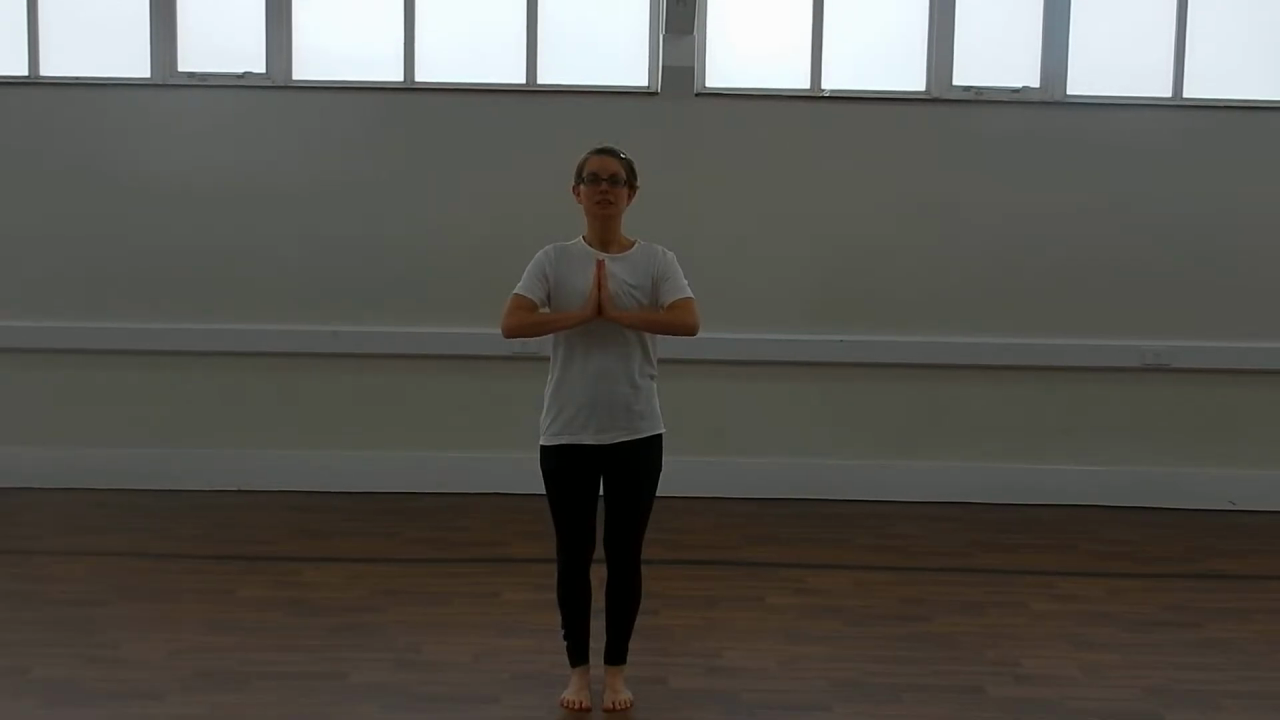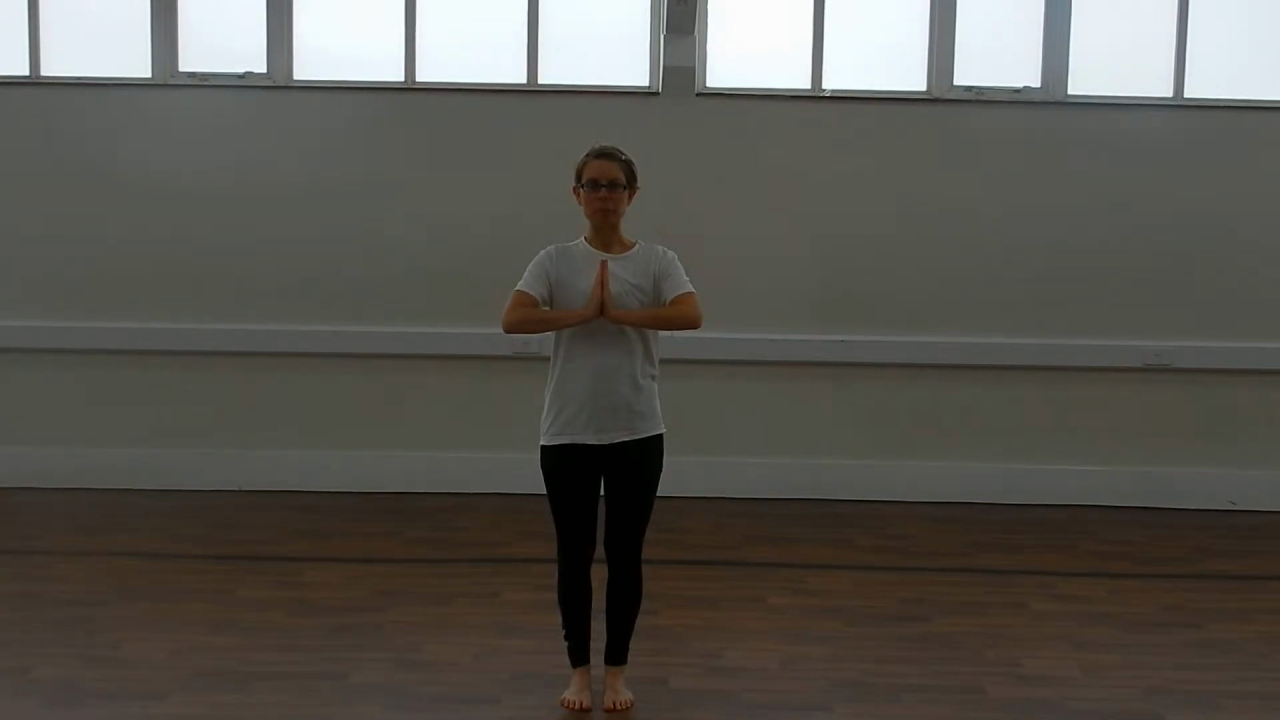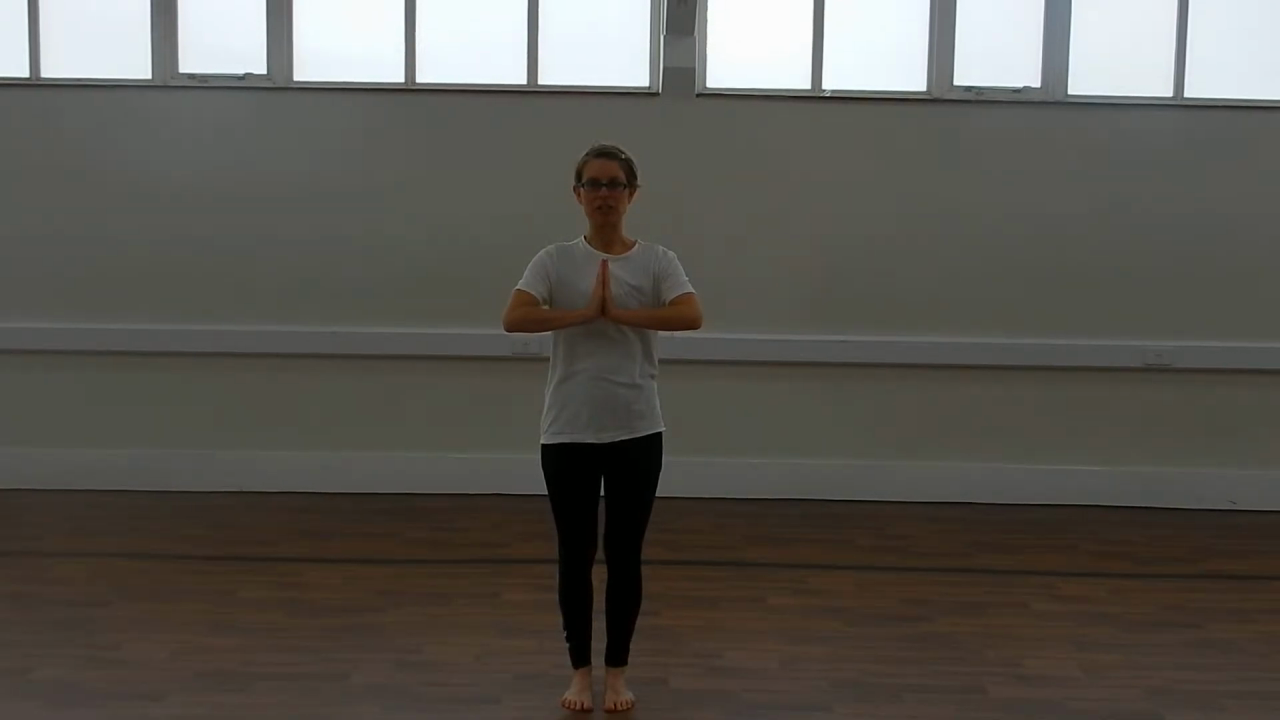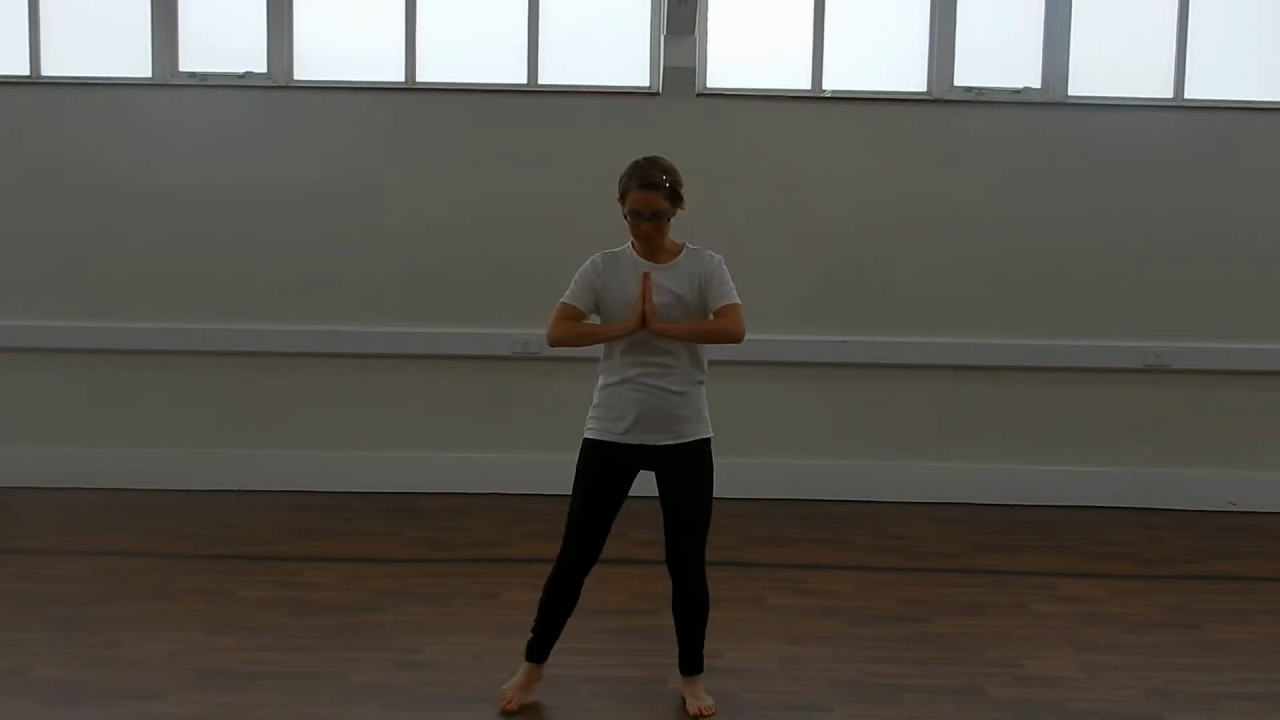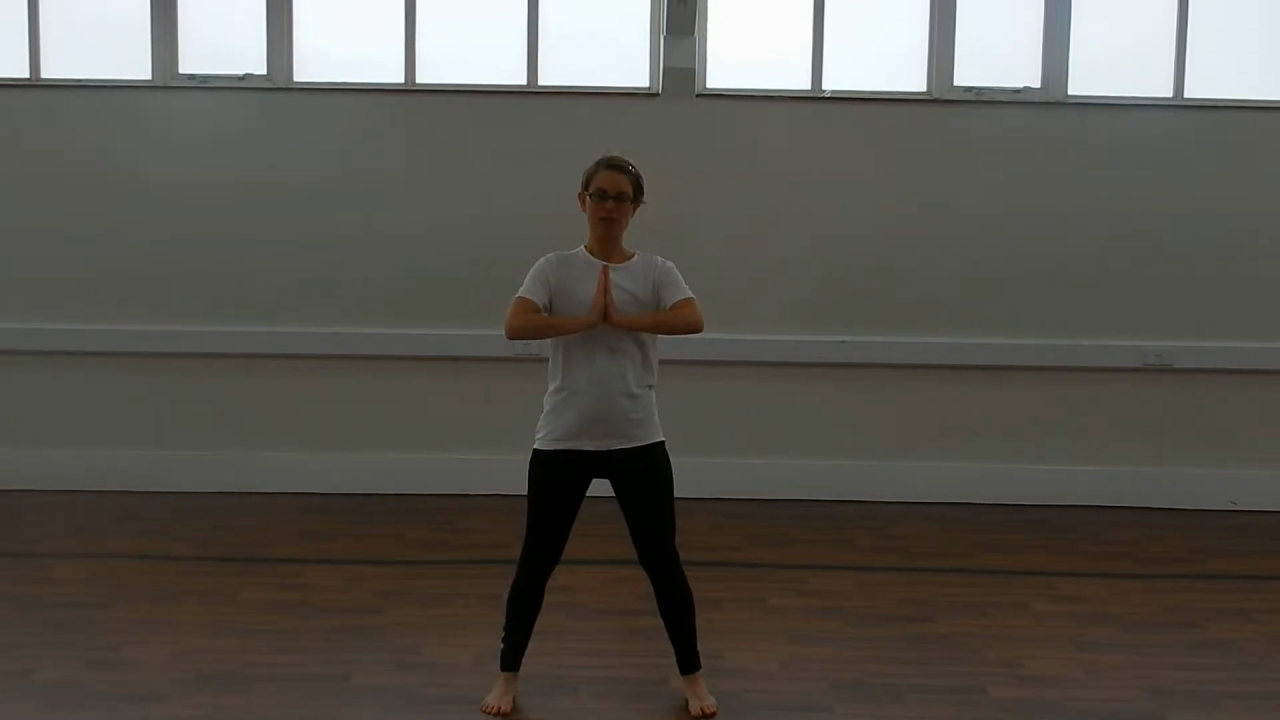
dt=1s
person 1, frame 1
left shoulder: (656, 260)
right shoulder: (554, 259)
left elbow: (687, 322)
right elbow: (512, 323)
left wrist: (616, 313)
right wrist: (582, 313)
left hip: (635, 433)
right hip: (568, 433)
left knee: (624, 554)
right knee: (574, 554)
left ankle: (615, 669)
right ankle: (578, 669)
person 1, frame 2
left shoulder: (656, 260)
right shoulder: (555, 260)
left elbow: (691, 315)
right elbow: (513, 320)
left wrist: (618, 313)
right wrist: (583, 312)
left hip: (636, 433)
right hip: (568, 434)
left knee: (624, 555)
right knee: (575, 555)
left ankle: (615, 670)
right ankle: (579, 670)
person 1, frame 3
left shoulder: (657, 260)
right shoulder: (555, 260)
left elbow: (691, 317)
right elbow: (513, 318)
left wrist: (618, 313)
right wrist: (585, 312)
left hip: (635, 432)
right hip: (569, 432)
left knee: (624, 556)
right knee: (576, 556)
left ankle: (616, 671)
right ankle: (581, 671)
person 1, frame 4
left shoulder: (705, 265)
right shoulder: (603, 267)
left elbow: (733, 329)
right elbow: (557, 333)
left wrist: (661, 325)
right wrist: (626, 326)
left hip: (683, 436)
right hip: (611, 432)
left knee: (687, 563)
right knee: (577, 554)
right ankle: (532, 667)
person 1, frame 5
left shoulder: (656, 270)
right shoulder: (555, 268)
left elbow: (692, 320)
right elbow: (515, 326)
left wrist: (619, 316)
right wrist: (587, 318)
left hip: (637, 440)
right hip: (563, 440)
left knee: (663, 561)
right knee: (536, 561)
right ankle: (508, 675)
